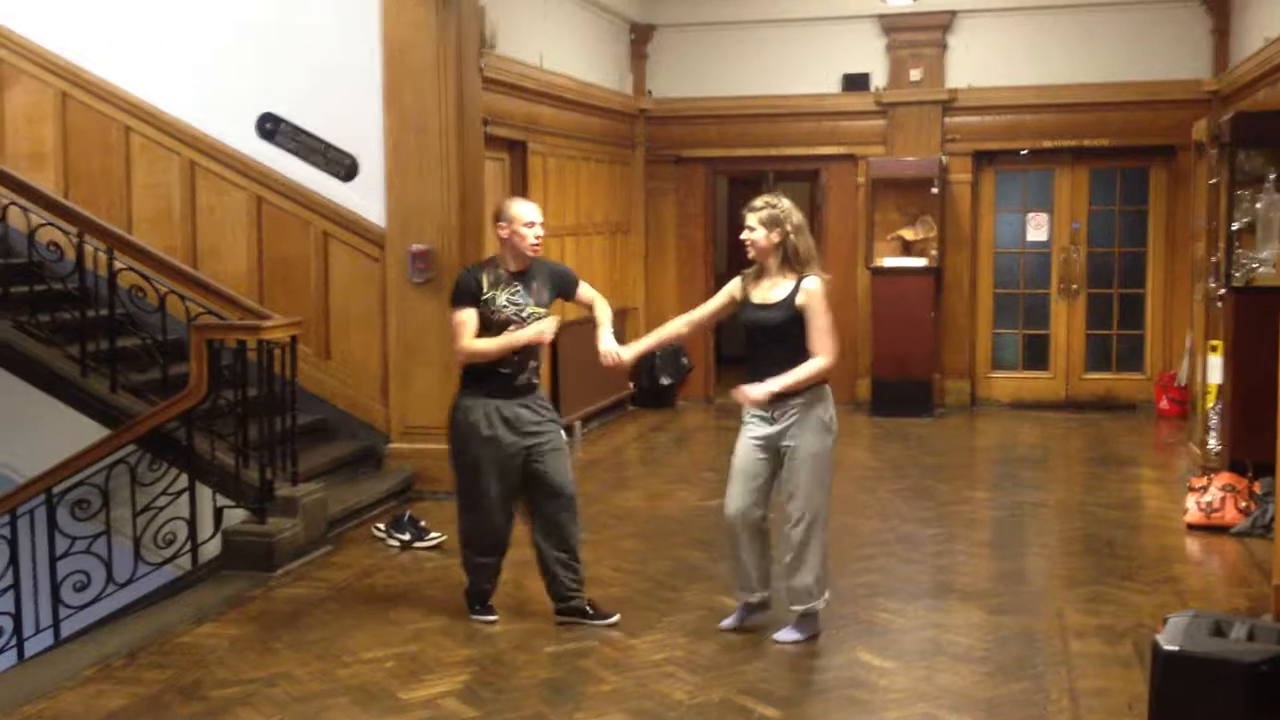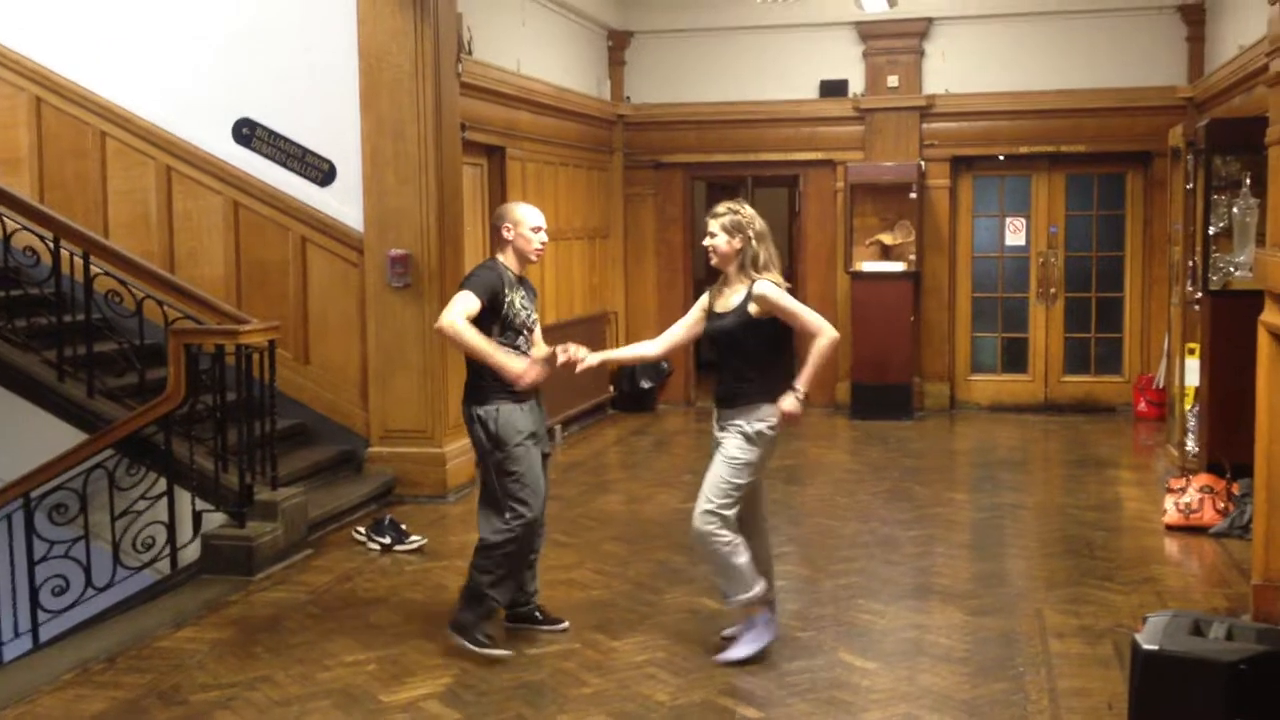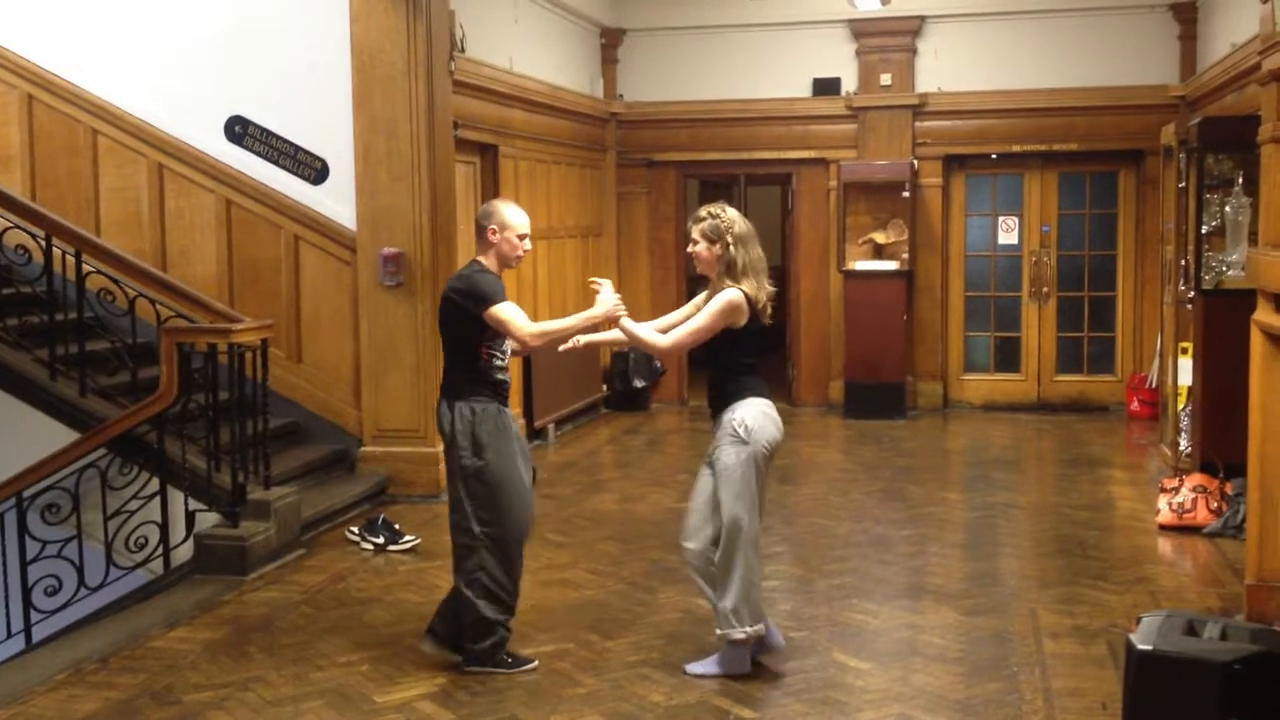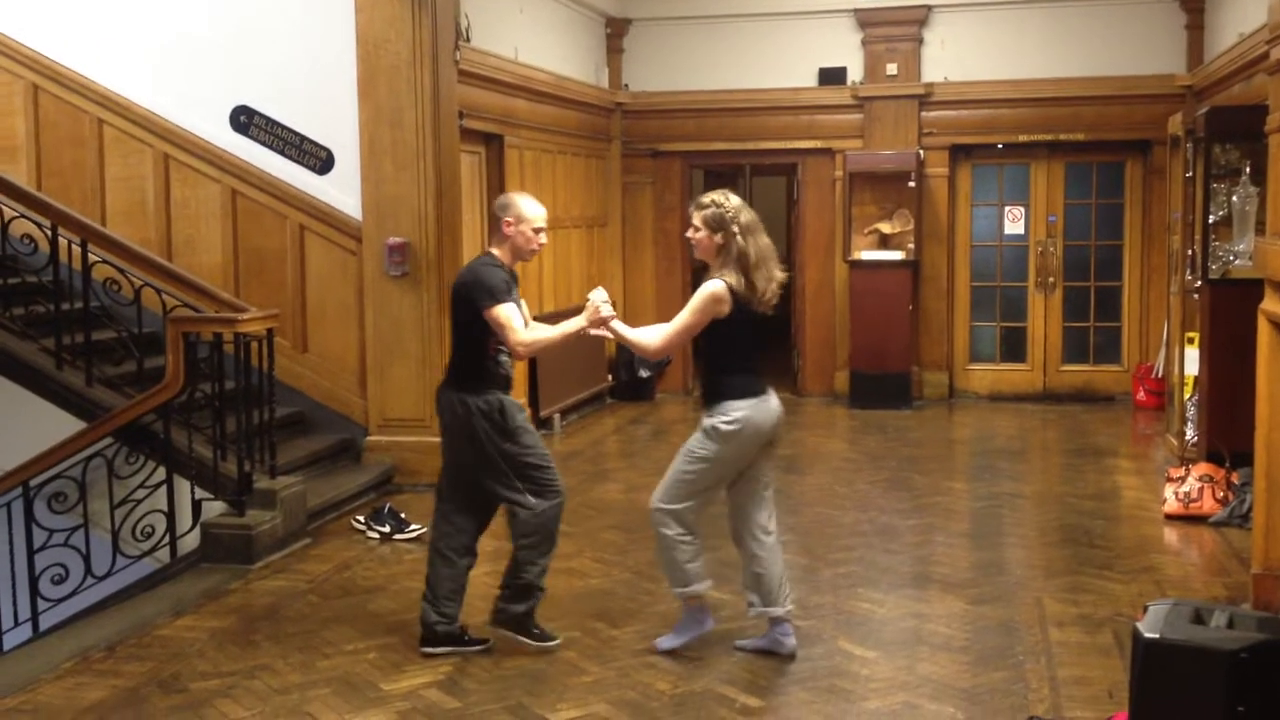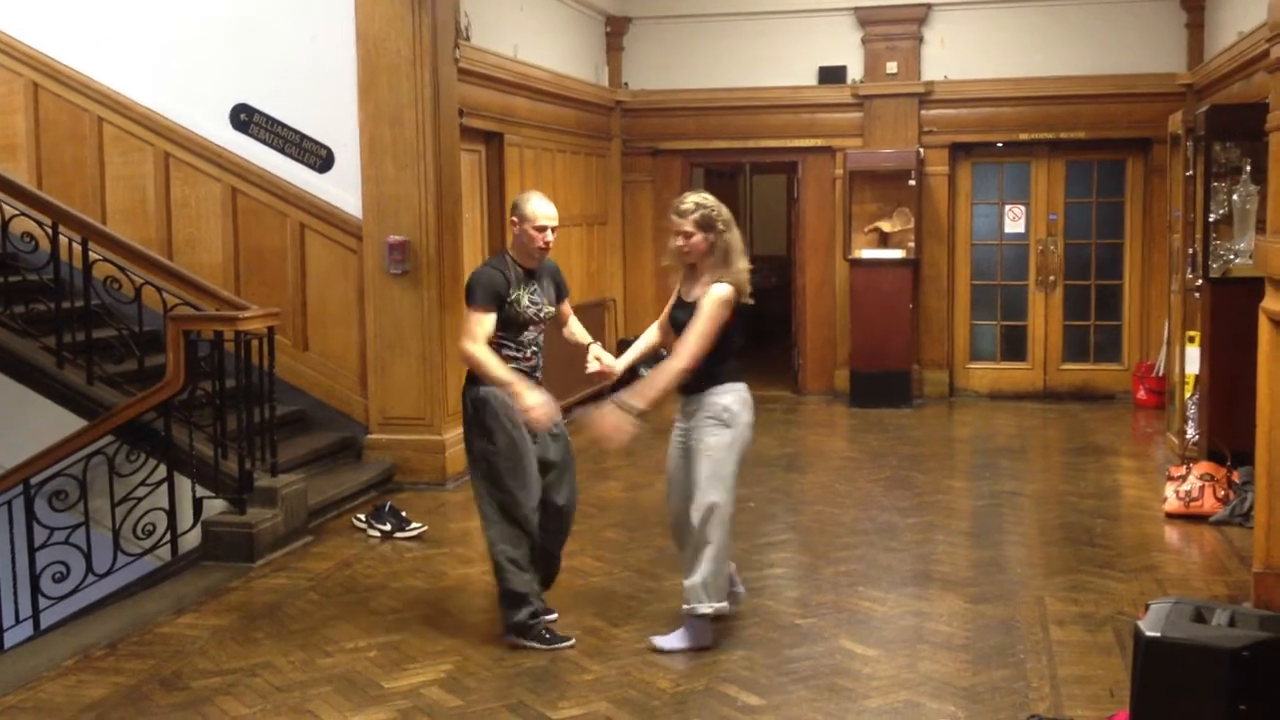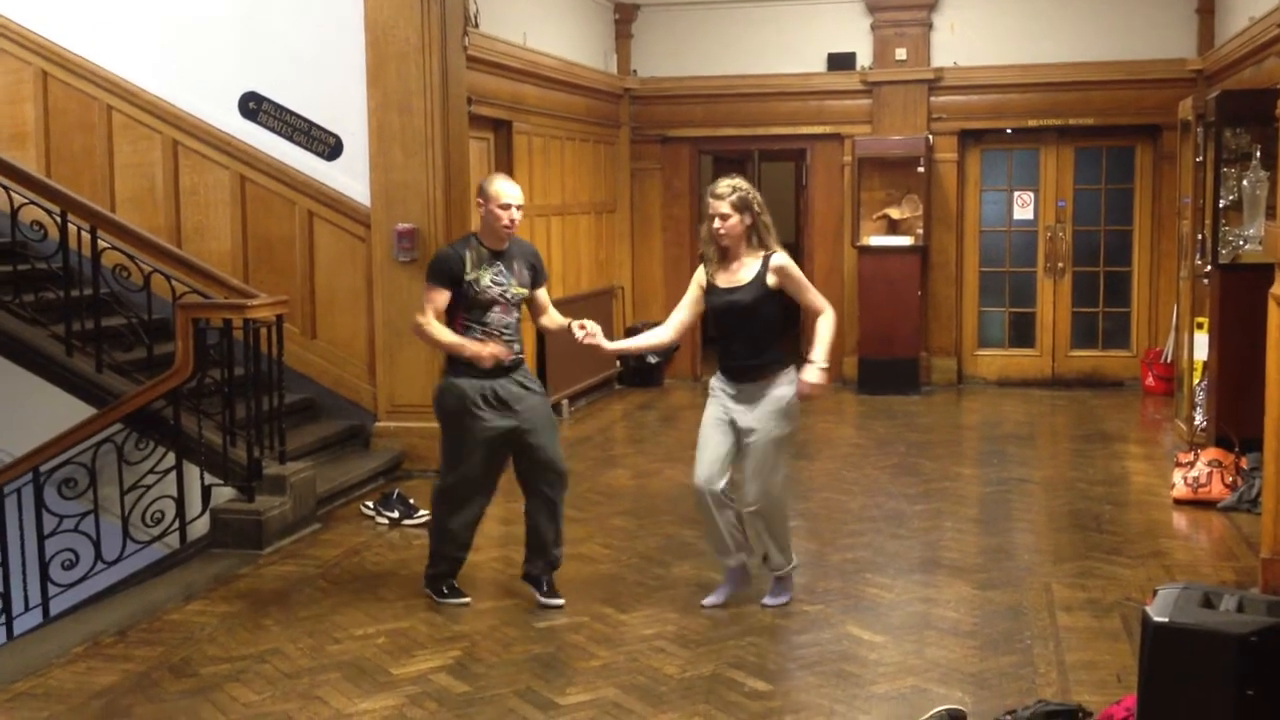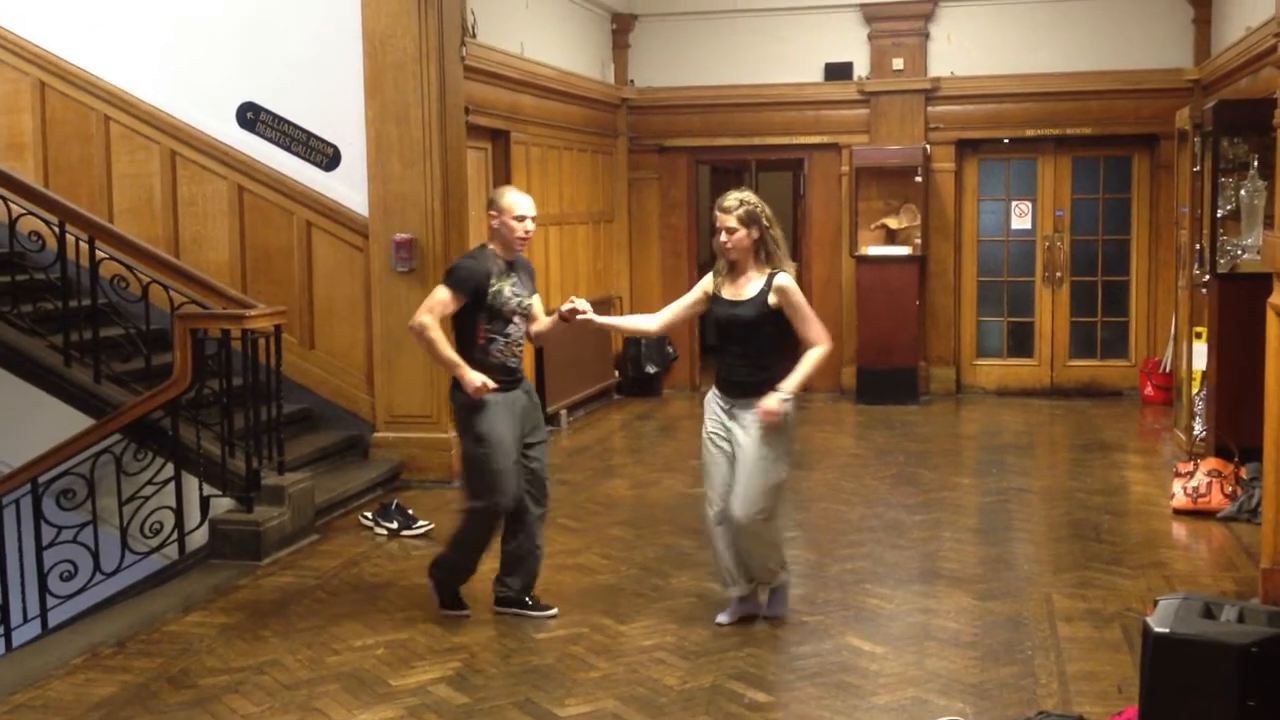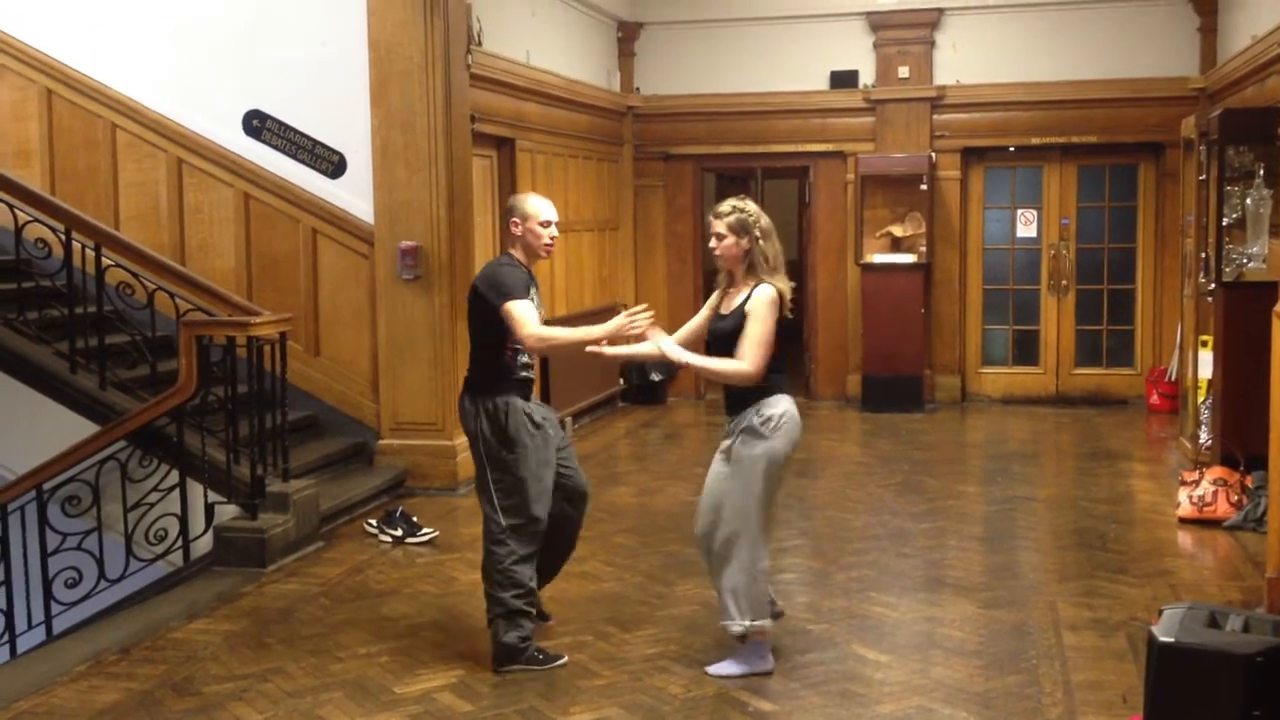
dt=0.5s
person 1, frame 1
left shoulder: (808, 287)
right shoulder: (743, 285)
left elbow: (823, 358)
right elbow: (688, 323)
left wrist: (771, 386)
right wrist: (632, 349)
left hip: (804, 409)
right hip: (758, 411)
left knee: (803, 514)
right knee: (739, 509)
left ankle: (806, 612)
right ankle: (753, 598)
person 1, frame 2
left shoulder: (763, 292)
right shoulder: (714, 295)
left elbow: (827, 335)
right elbow: (663, 345)
left wrist: (797, 392)
right wrist: (601, 357)
left hip: (754, 421)
right hip: (728, 418)
left knee: (710, 518)
right knee: (743, 519)
left ankle: (756, 617)
right ankle: (758, 610)
person 1, frame 3
left shoulder: (732, 299)
right shoulder: (714, 295)
left elbow: (666, 345)
right elbow: (658, 326)
left wrist: (615, 316)
right wrist: (590, 338)
left hip: (747, 422)
right hip: (734, 425)
left knee: (736, 538)
right knee: (700, 540)
left ankle: (738, 648)
right ankle: (757, 628)
person 1, frame 4
left shoulder: (717, 290)
right shoulder: (745, 285)
left elbow: (658, 348)
right elbow: (676, 331)
left wrist: (612, 324)
right wrist: (620, 330)
left hip: (734, 416)
right hip: (761, 408)
left knee: (668, 506)
right knee: (755, 522)
left ankle: (696, 612)
right ankle: (780, 627)
person 1, frame 5
left shoulder: (722, 291)
right shoulder: (687, 280)
left elbow: (684, 361)
right elbow: (660, 331)
left wrist: (629, 407)
right wrist: (619, 363)
left hip: (721, 405)
right hip: (692, 404)
left knee: (708, 510)
right knee: (681, 511)
left ankle: (700, 622)
right ankle: (722, 585)
person 1, frame 6
left shoulder: (775, 264)
right shoulder: (707, 271)
left elbow: (824, 314)
right elbow: (670, 333)
left wrist: (817, 363)
right wrist: (613, 345)
left hip: (770, 394)
right hip: (725, 390)
left knee: (759, 498)
right knee: (708, 483)
left ankle: (781, 575)
right ankle: (737, 568)
person 1, frame 7
left shoulder: (779, 283)
right shoulder: (715, 281)
left elbow: (821, 345)
right elbow: (659, 323)
left wrist: (783, 393)
right wrist: (602, 319)
left hip: (765, 408)
right hip: (721, 406)
left knee: (748, 511)
right knee: (720, 510)
left ankle: (776, 582)
right ankle: (744, 593)
person 1, frame 8
left shoulder: (764, 294)
right shoulder: (725, 294)
left elbow: (749, 369)
right elbow: (680, 341)
left wrist: (680, 357)
right wrist: (613, 350)
left hip: (767, 419)
right hip: (745, 422)
left knee: (740, 531)
right knee: (715, 527)
left ankle: (755, 646)
right ankle: (759, 604)
person 2, frame 1
left shoulder: (549, 273)
right shoulder: (473, 281)
left elbow: (597, 301)
right elbow: (464, 350)
left wrist: (605, 335)
right wrist: (525, 336)
left hip: (531, 405)
right hip: (482, 409)
left knee: (558, 497)
right knee: (486, 509)
left ankle: (570, 599)
right ankle: (479, 595)
person 2, frame 2
left shoulder: (525, 286)
right shoulder: (486, 278)
right elbow: (448, 323)
left wrist: (558, 352)
right wrist: (505, 360)
left hip: (527, 407)
right hip: (495, 410)
left knee: (530, 510)
right knee: (516, 511)
left ankle: (520, 604)
right ankle: (471, 619)
person 2, frame 3
left shoulder: (487, 283)
right shoulder: (473, 284)
right elbow: (527, 335)
left wrist: (548, 339)
right wrist: (596, 314)
left hip: (490, 412)
right hip: (472, 415)
left knee: (508, 523)
right knee: (490, 528)
left ankle: (450, 628)
right ankle: (481, 645)
person 2, frame 4
left shoulder: (499, 275)
right shoulder: (485, 277)
left elbow: (523, 331)
right elbow: (521, 344)
left wrist: (580, 324)
right wrist: (582, 322)
left hip: (468, 399)
right hip: (481, 403)
left knee: (460, 514)
right knee: (542, 494)
left ankle: (439, 626)
right ankle: (516, 609)
person 2, frame 5
left shoulder: (550, 272)
right shoulder: (490, 277)
left elbow: (566, 319)
right elbow: (471, 347)
left wrist: (592, 346)
right wrist: (518, 390)
left hip: (533, 394)
right hip: (495, 398)
left knee: (558, 497)
right knee: (513, 506)
left ankle: (528, 590)
right ankle: (522, 618)
person 2, frame 6
left shoulder: (528, 255)
right shoulder: (452, 259)
left elbow: (542, 314)
right elbow: (424, 323)
left wrist: (571, 325)
right wrist: (467, 348)
left hip: (519, 381)
right hip: (467, 387)
left knee: (549, 473)
right knee: (463, 484)
left ankle: (539, 570)
right ankle: (440, 574)
person 2, frame 7
left shoulder: (524, 268)
right shoulder: (472, 269)
right elbow: (422, 322)
left wrist: (562, 315)
right wrist: (462, 372)
left hip: (519, 392)
right hip: (481, 398)
left knee: (533, 493)
right knee: (497, 496)
left ankle: (514, 589)
right ankle: (447, 576)
person 2, frame 8
left shoulder: (523, 276)
right shoulder: (502, 276)
right elbow: (531, 337)
left wrist: (590, 338)
right wrist: (608, 329)
left hip: (520, 405)
right hip: (495, 408)
left knee: (570, 492)
right knee: (515, 520)
left ankle: (520, 594)
right ankle: (512, 644)
